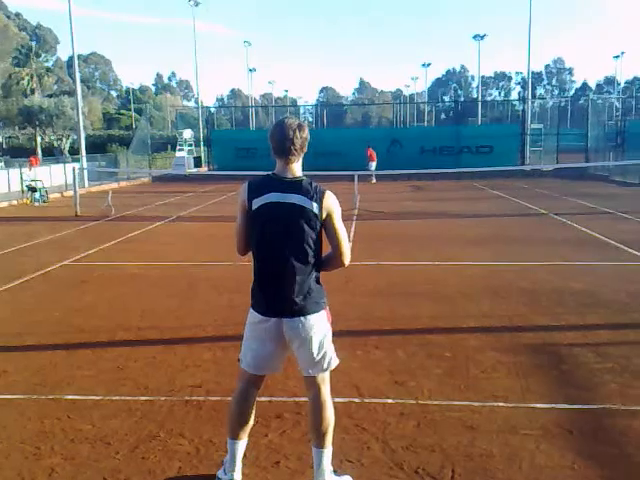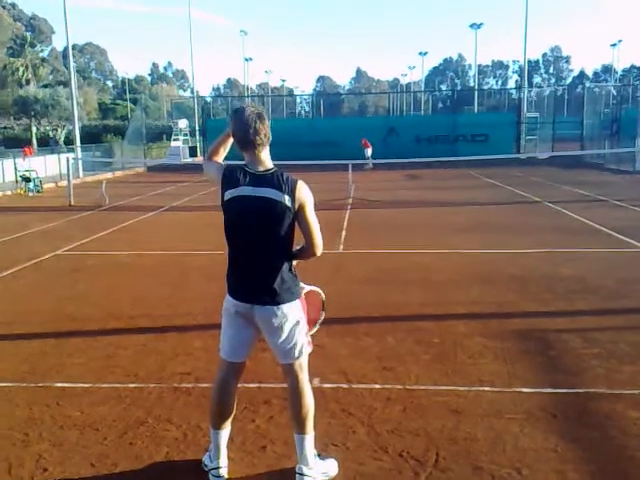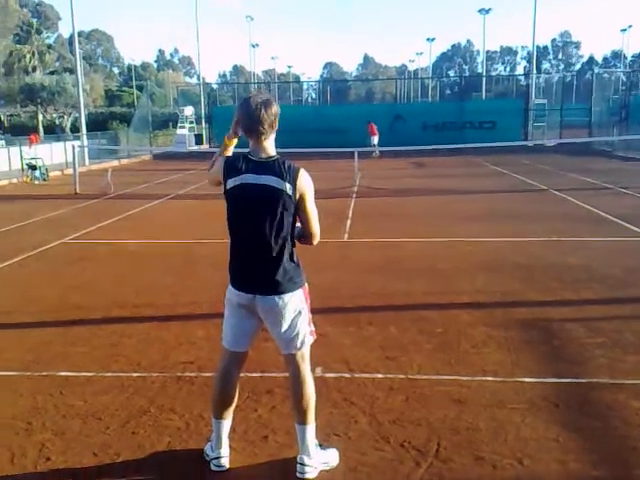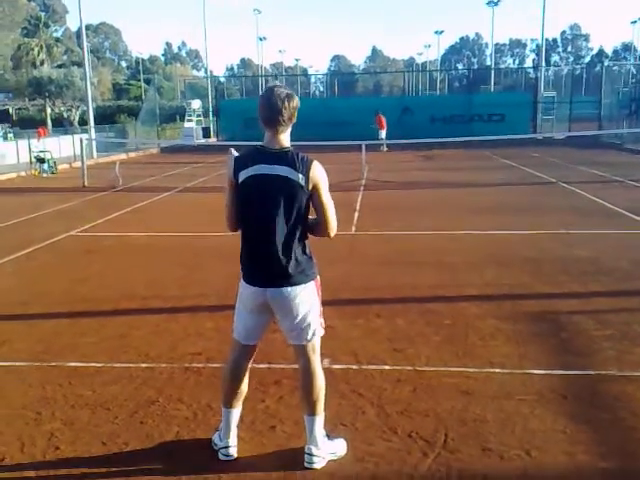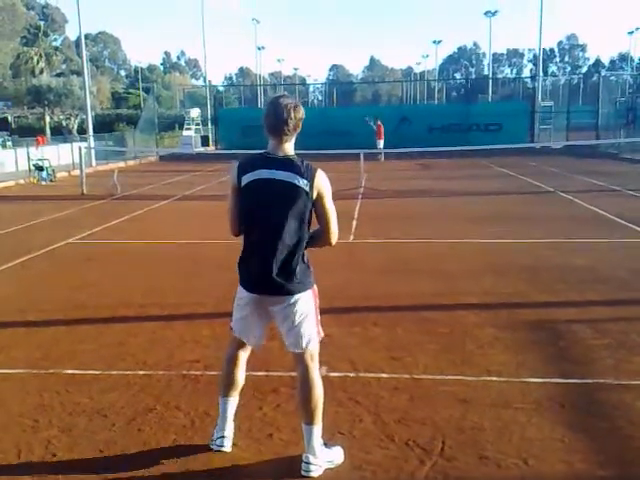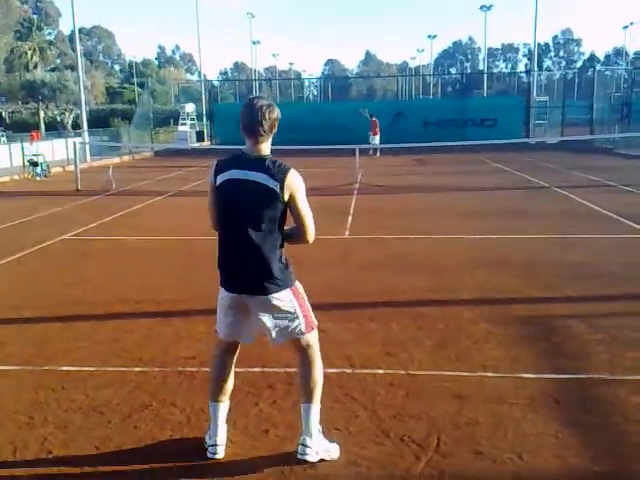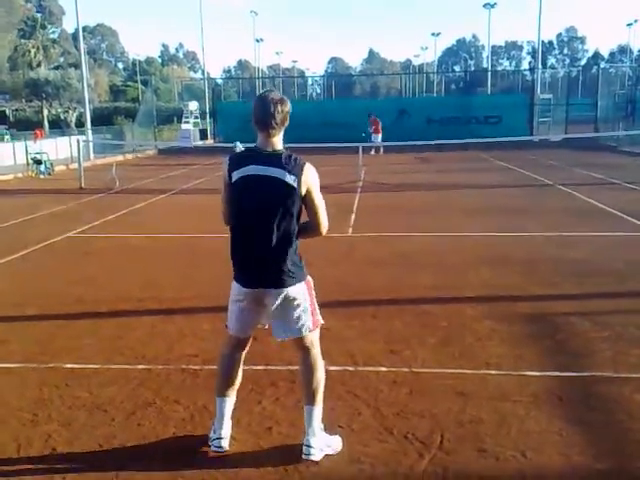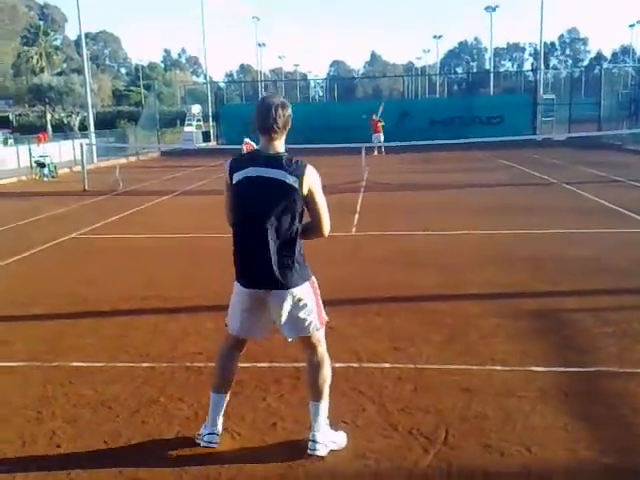
dt=0.3s
person 1, frame 1
left shoulder: (252, 192)
right shoulder: (324, 198)
left elbow: (242, 248)
right elbow: (342, 259)
left hip: (264, 308)
right hip: (308, 310)
left knee: (248, 385)
right knee: (320, 389)
person 1, frame 2
left shoulder: (227, 178)
right shoulder: (296, 188)
left elbow: (208, 160)
right elbow: (315, 249)
left wrist: (233, 128)
left hip: (239, 297)
right hip: (281, 298)
left knee: (227, 374)
right knee: (297, 376)
person 1, frame 3
left shoulder: (229, 168)
right shoulder: (297, 176)
left elbow: (211, 173)
right elbow: (311, 237)
left wrist: (231, 133)
left hip: (241, 286)
right hip: (284, 287)
left knee: (230, 363)
right knee: (299, 365)
left ankle: (218, 448)
person 1, frame 4
left shoulder: (239, 165)
right shoulder: (310, 169)
left elbow: (232, 224)
right elbow: (328, 229)
left hip: (254, 278)
right hip: (296, 279)
left knee: (240, 354)
right knee: (309, 356)
left ankle: (227, 438)
right ankle: (316, 445)
person 1, frame 5
left shoulder: (242, 170)
right shoulder: (314, 177)
left elbow: (235, 227)
right elbow: (330, 237)
left hip: (252, 283)
right hip: (294, 286)
left knee: (238, 349)
right knee: (308, 363)
left ankle: (223, 431)
person 1, frame 6
left shoulder: (220, 170)
right shoulder: (287, 176)
left elbow: (216, 224)
right elbow: (307, 235)
left hip: (232, 282)
right hip: (274, 284)
left knee: (225, 350)
right knee: (309, 348)
left ankle: (215, 436)
right ankle: (311, 439)
person 1, frame 7
left shoulder: (234, 165)
right shoulder: (303, 170)
left elbow: (228, 219)
right elbow: (319, 228)
left hip: (247, 278)
right hip: (288, 278)
left knee: (234, 346)
right knee: (310, 349)
left ankle: (221, 430)
right ankle: (314, 437)
person 1, frame 8
left shoulder: (235, 168)
right shoulder: (305, 172)
left elbow: (232, 220)
right elbow: (321, 229)
left hip: (249, 280)
right hip: (292, 280)
left knee: (232, 346)
right knee: (316, 348)
left ankle: (211, 428)
right ankle: (319, 433)
